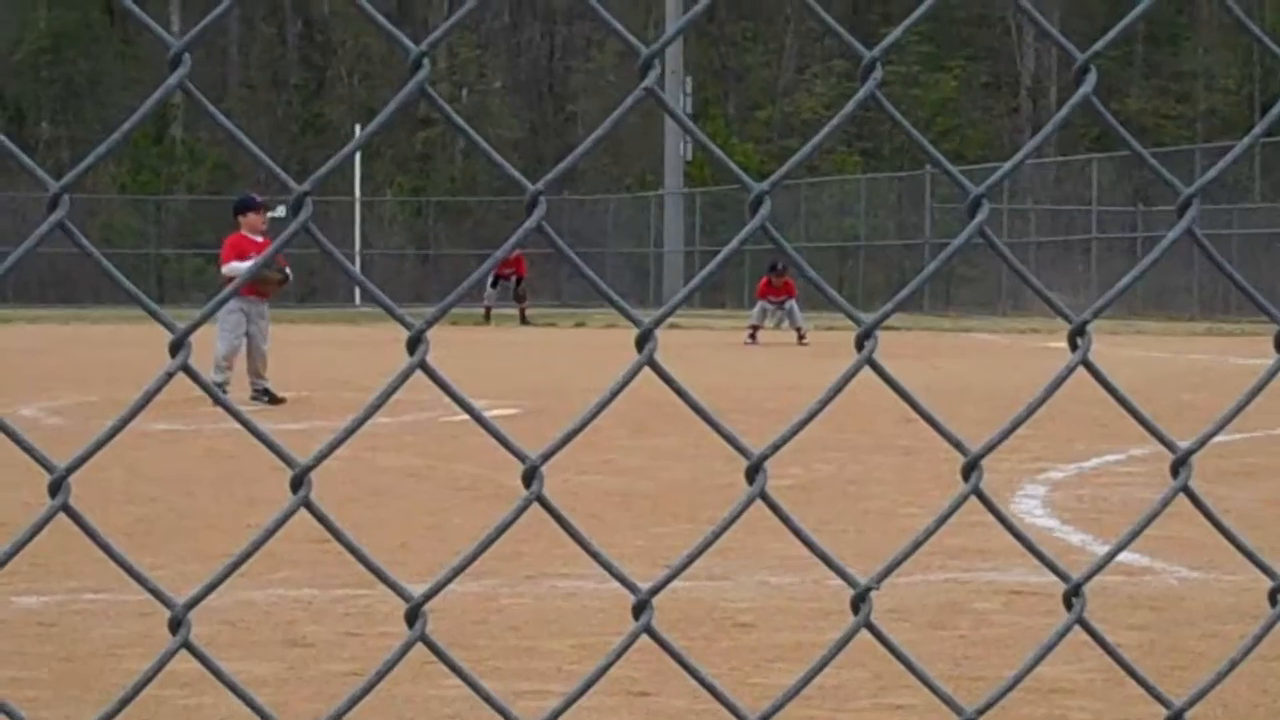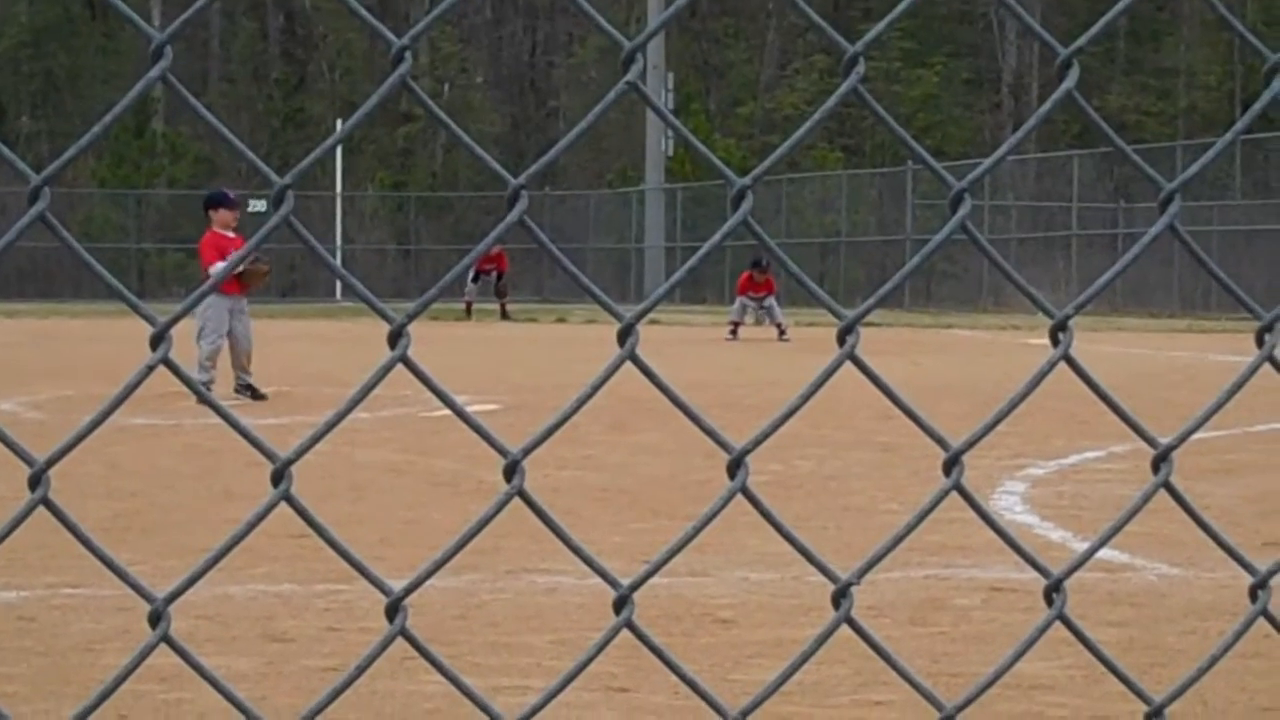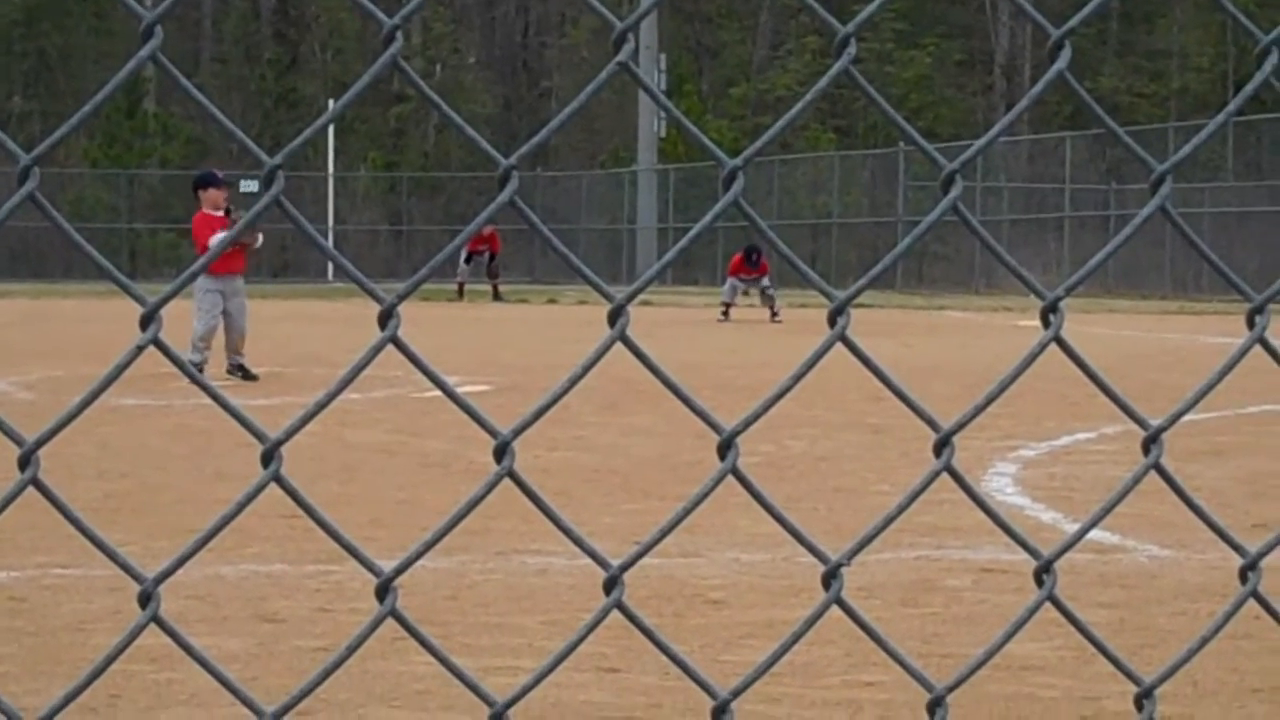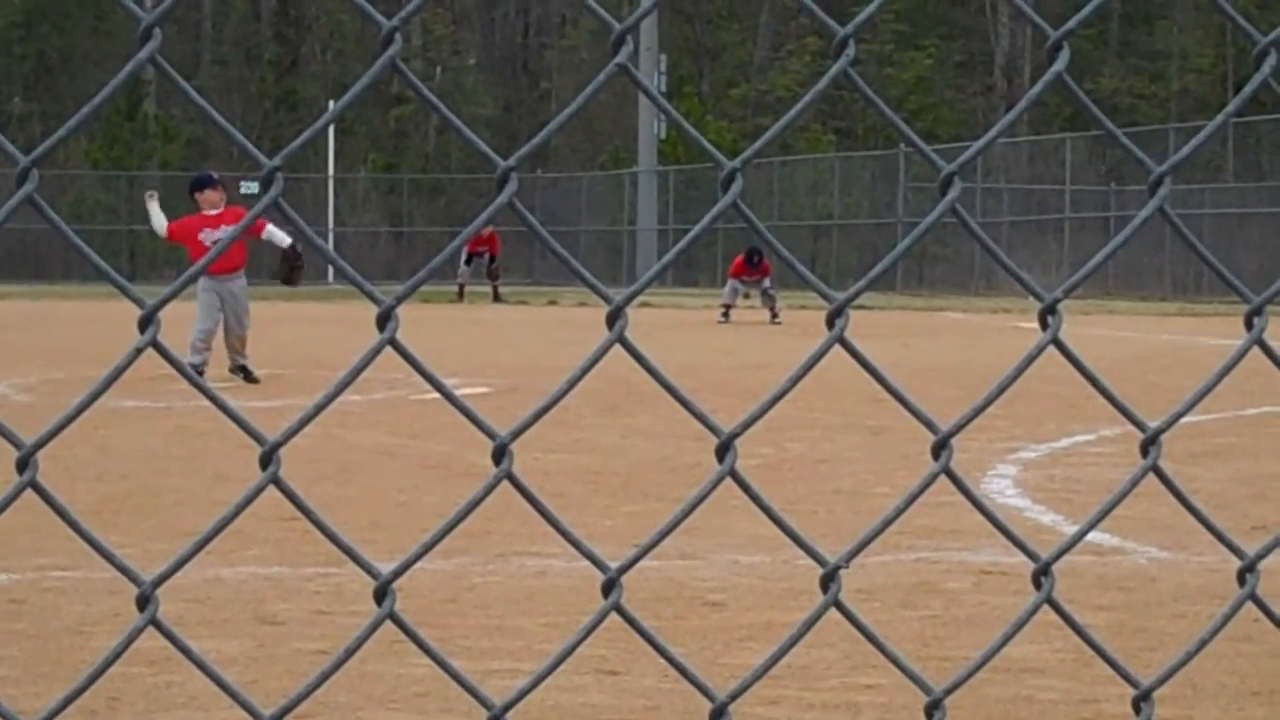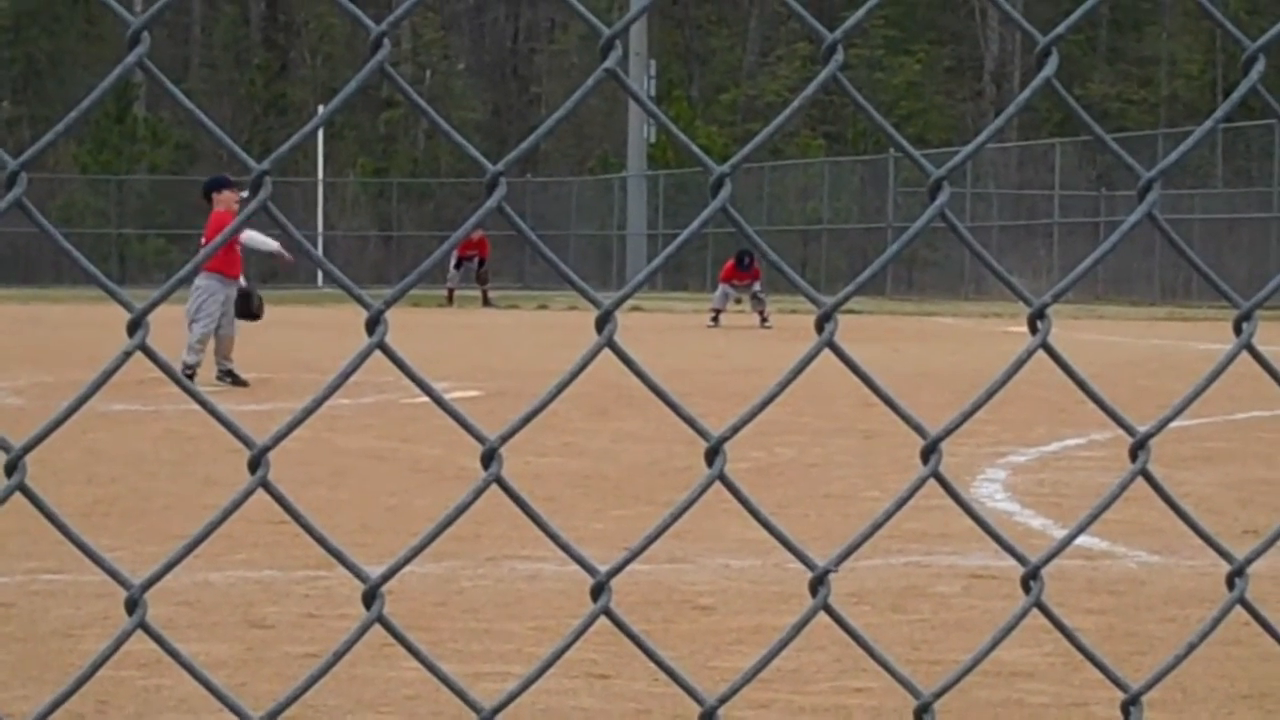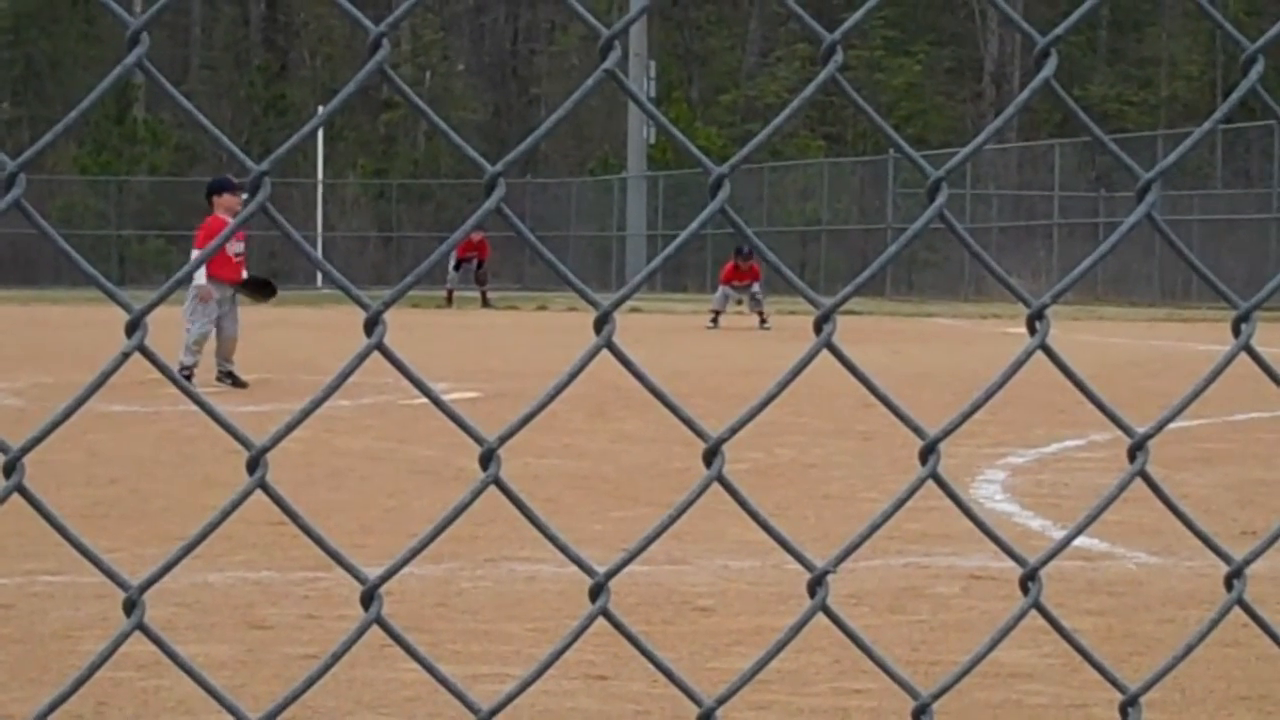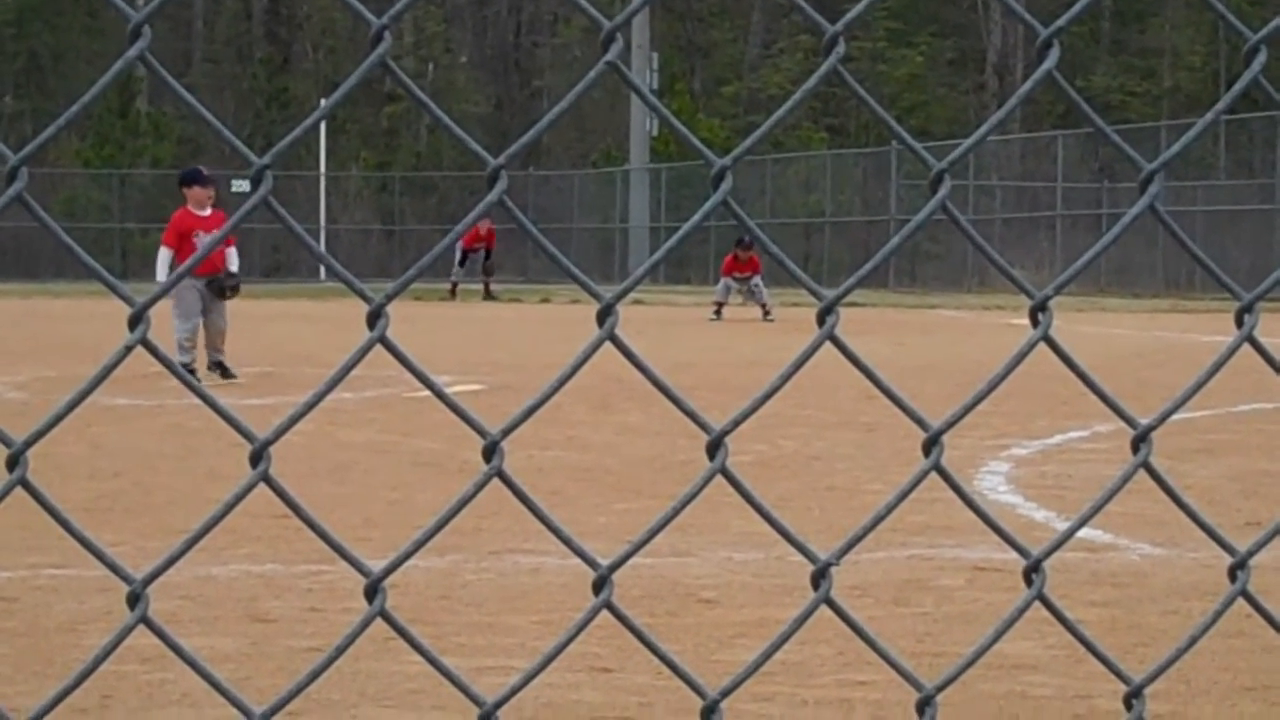
dt=0.5s
person 1, frame 1
left shoulder: (269, 245)
right shoulder: (233, 242)
left elbow: (283, 270)
right elbow: (226, 268)
left wrist: (282, 276)
right wrist: (255, 264)
left hip: (259, 303)
right hip: (235, 301)
left knee: (259, 348)
right knee: (228, 345)
left ankle: (259, 388)
right ankle: (218, 386)
person 1, frame 2
left shoulder: (238, 239)
right shoulder: (209, 240)
right elbow: (215, 269)
left hip: (238, 299)
right hip: (216, 299)
left knee: (243, 343)
right knee: (211, 343)
left ankle: (243, 383)
right ankle: (203, 385)
person 1, frame 3
left shoulder: (234, 218)
right shoulder: (200, 220)
left elbow: (256, 241)
right elbow: (215, 244)
left wrist: (251, 233)
left hip: (235, 281)
right hip: (210, 281)
left knee: (238, 325)
right knee: (206, 324)
left ankle: (236, 364)
right ankle: (195, 366)
person 1, frame 4
left shoulder: (237, 214)
right shoulder: (191, 224)
left elbow: (264, 228)
right elbow: (163, 229)
left wrist: (288, 244)
right wrist: (153, 205)
left hip: (235, 280)
right hip: (209, 282)
left knee: (238, 326)
right knee: (205, 326)
left ankle: (239, 364)
right ankle: (196, 367)
person 1, frame 5
left shoulder: (227, 222)
right shoulder: (221, 218)
right elbow: (247, 237)
left wrist: (241, 283)
right wrist: (275, 247)
left hip: (228, 285)
right hip: (212, 283)
left knee: (226, 330)
right knee: (203, 327)
left ankle: (225, 369)
right ankle: (188, 369)
person 1, frame 6
left shoulder: (237, 228)
right shoulder: (211, 225)
right elbow: (198, 254)
left wrist: (245, 279)
right wrist: (200, 283)
left hip: (230, 289)
right hip: (210, 287)
left knee: (230, 332)
right knee: (200, 329)
left ankle: (225, 371)
right ankle: (185, 370)
person 1, frame 7
left shoulder: (220, 217)
right shoulder: (180, 219)
left elbow: (230, 246)
right elbow: (166, 249)
left wrist: (233, 272)
right wrist: (162, 279)
left hip: (215, 280)
right hip: (189, 280)
left knee: (218, 323)
right knee: (188, 324)
left ankle: (216, 360)
right ankle: (186, 365)
